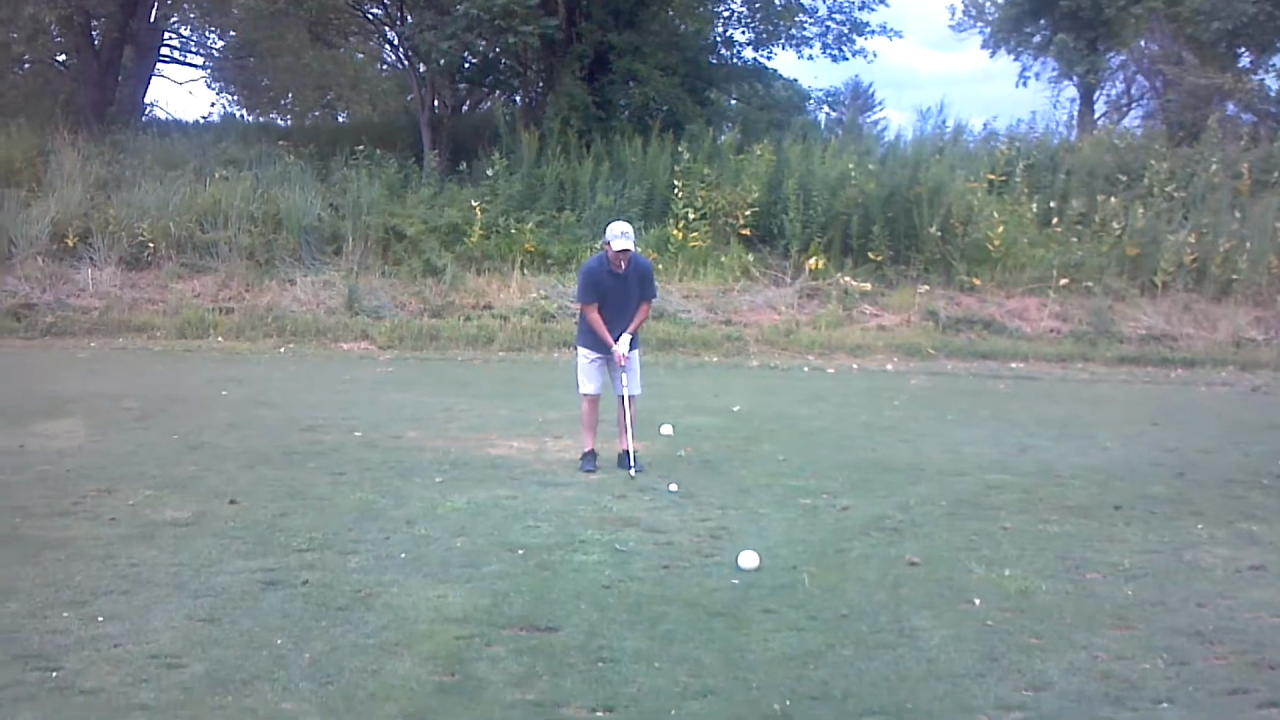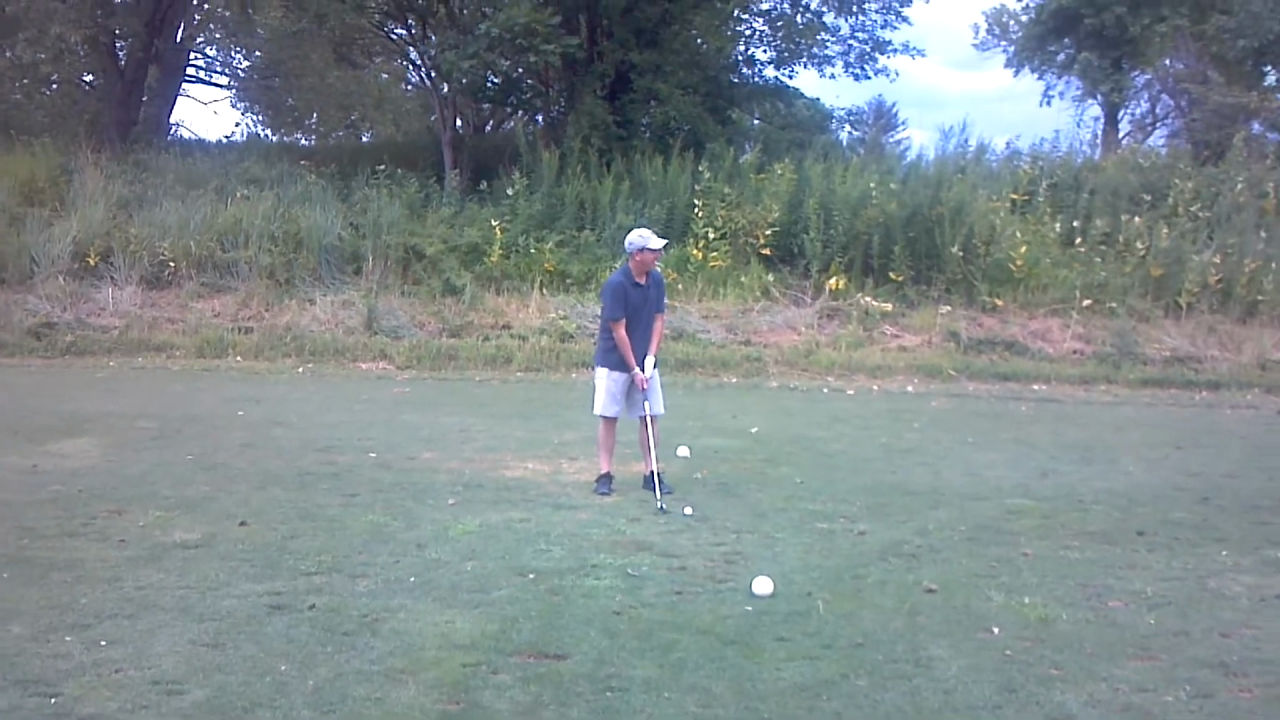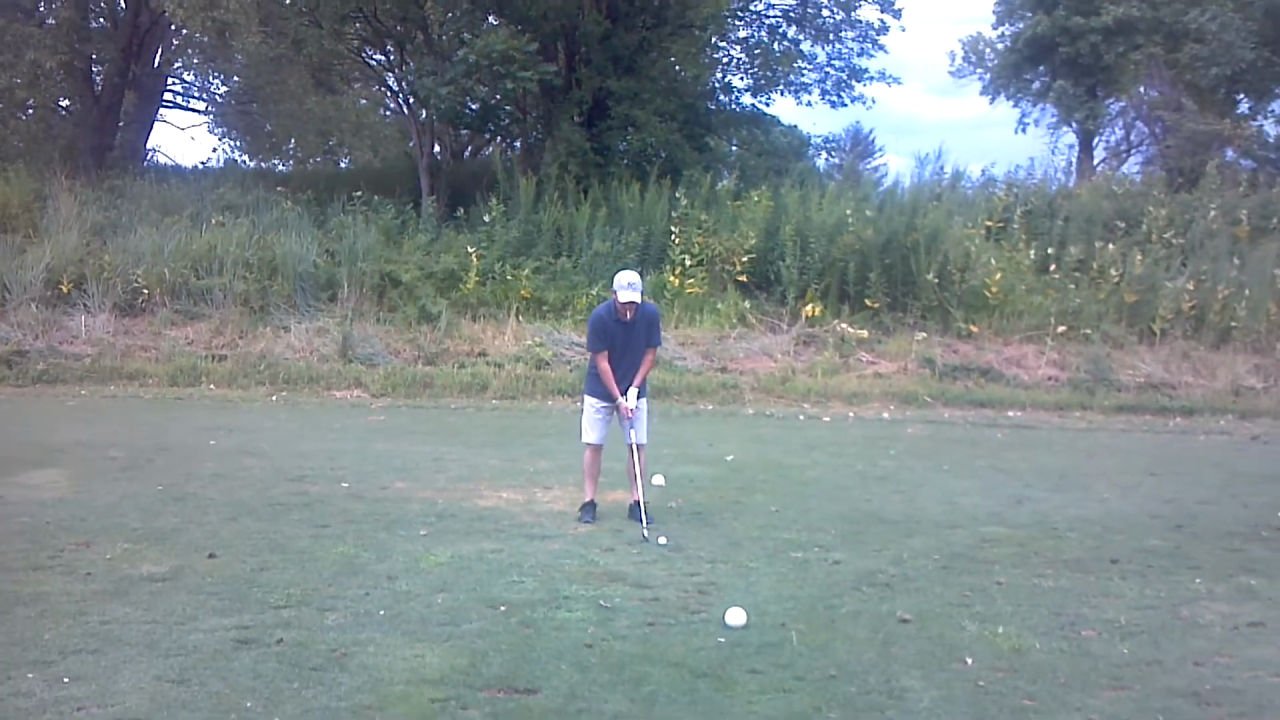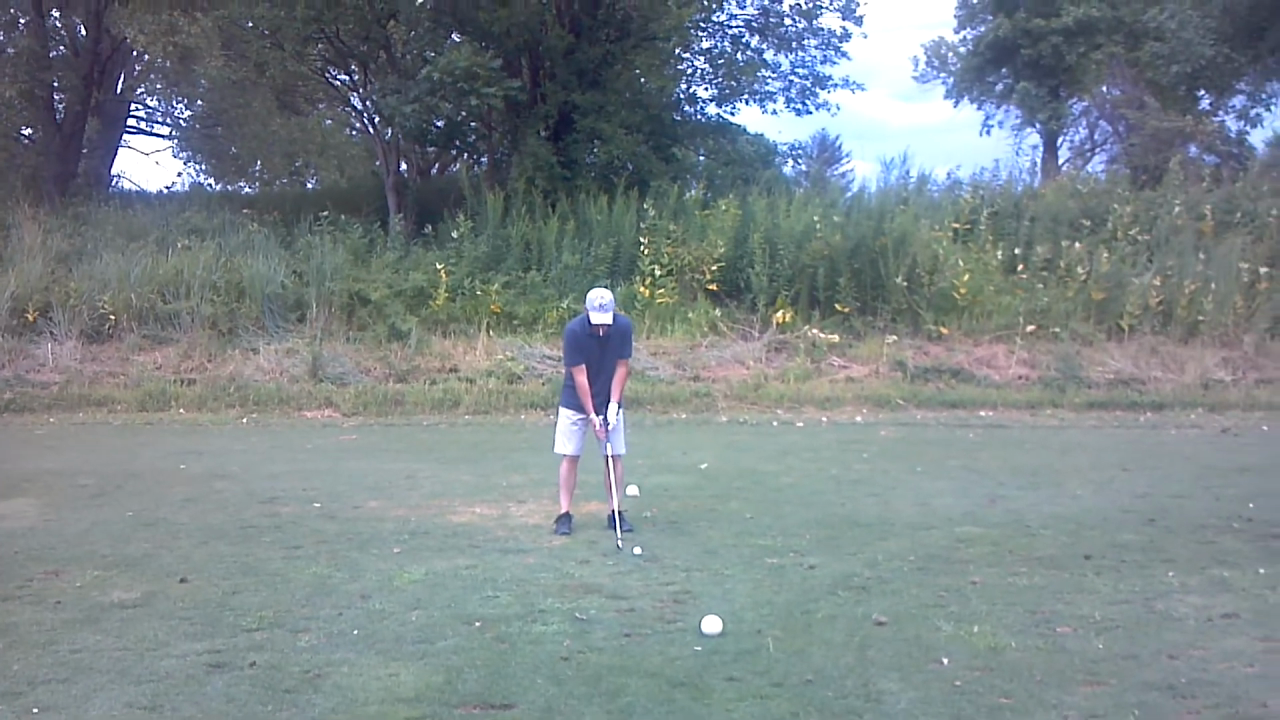
dt=1s
person 1, frame 1
left shoulder: (643, 267)
right shoulder: (591, 269)
left elbow: (645, 305)
right elbow: (590, 313)
left wrist: (627, 336)
right wrist: (612, 346)
left hip: (627, 340)
right hip: (593, 342)
left knee: (628, 396)
right knee: (591, 396)
left ankle: (625, 452)
right ankle: (589, 452)
person 1, frame 2
left shoulder: (657, 281)
right shoulder: (615, 284)
left elbow: (658, 320)
right elbow: (618, 331)
left wrist: (651, 357)
right wrist: (633, 370)
left hip: (645, 361)
right hip: (614, 363)
left knee: (650, 416)
right knee: (609, 417)
left ankle: (651, 473)
right ankle: (604, 474)
person 1, frame 3
left shoulder: (651, 314)
right shoulder: (599, 317)
left elbow: (650, 354)
right elbow: (601, 362)
left wrist: (634, 389)
right wrist: (618, 399)
left hip: (634, 390)
right hip: (600, 391)
left knee: (638, 445)
right knee: (594, 445)
left ankle: (636, 502)
right ankle: (589, 502)
person 1, frame 4
left shoulder: (624, 327)
right shoulder: (573, 330)
left elbow: (622, 367)
right elbow: (580, 375)
left wrist: (613, 404)
right wrist: (591, 414)
left hip: (609, 402)
right hip: (575, 403)
left knee: (614, 456)
right knee: (570, 456)
left ankle: (615, 512)
right ankle: (564, 514)
